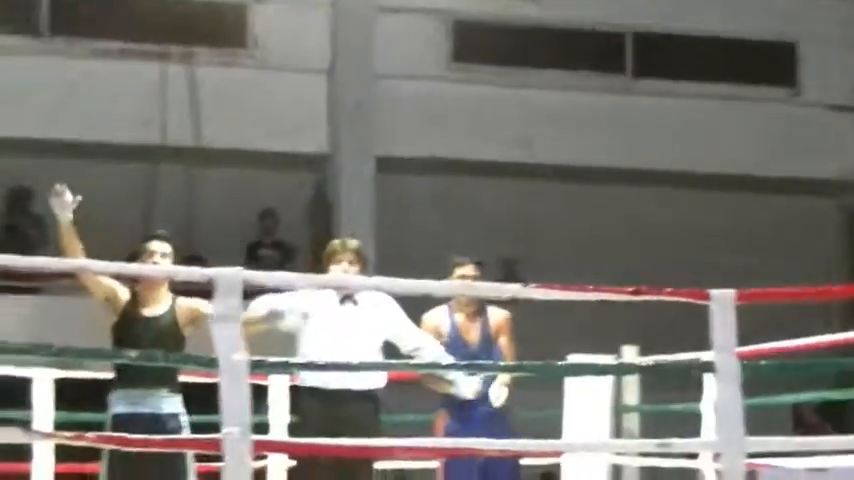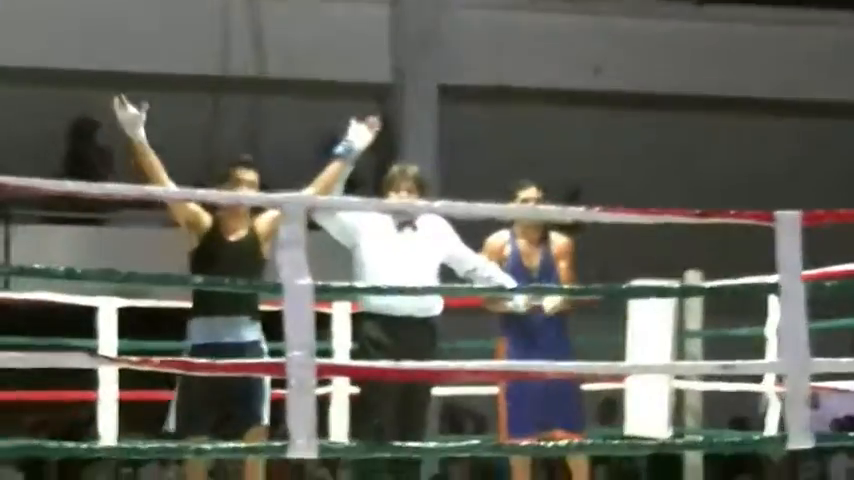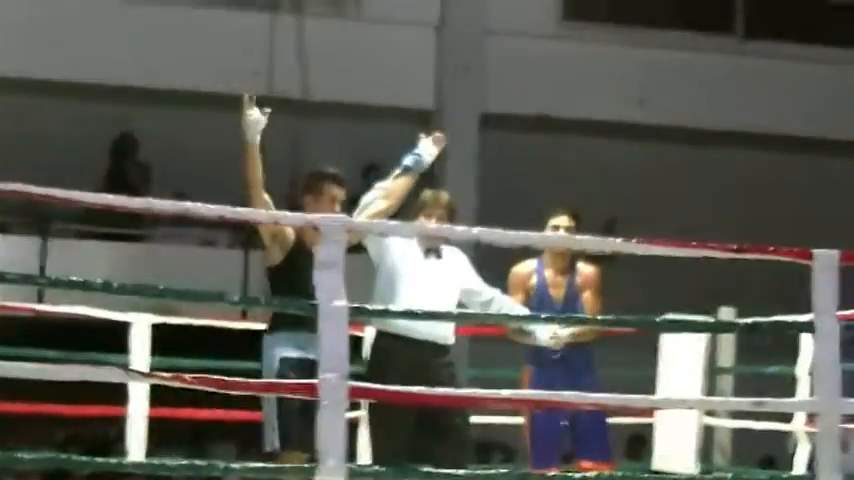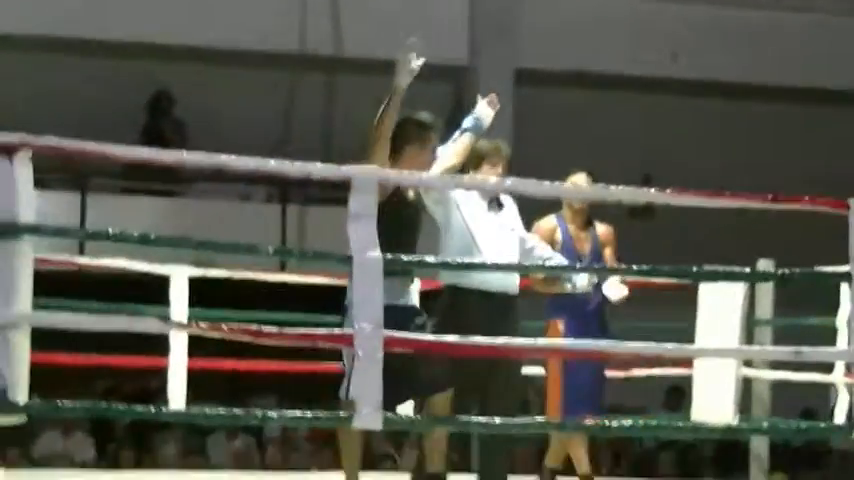
dt=0.5s
person 1, frame 1
left shoulder: (185, 308)
right shoulder: (120, 299)
right elbow: (80, 266)
right wrist: (65, 221)
left hip: (168, 411)
right hip: (124, 411)
person 1, frame 2
left shoulder: (263, 229)
right shoulder: (201, 224)
left elbow: (313, 194)
right elbow: (164, 185)
left wrist: (348, 153)
right wrist: (137, 136)
left hip: (247, 339)
right hip: (204, 340)
left knee: (256, 433)
right knee: (194, 437)
person 1, frame 3
right shoulder: (283, 239)
right elbow: (259, 195)
right wrist: (253, 140)
right hip: (288, 351)
left knee: (306, 452)
right knee: (293, 453)
person 1, frame 4
left shoulder: (416, 189)
right shoulder: (380, 182)
right elbow: (381, 138)
right wrist: (400, 87)
left hip: (406, 302)
right hip: (376, 299)
right knee: (358, 399)
person 2, frame 1
left shoulder: (380, 305)
right shoulder: (305, 301)
left elbow: (417, 343)
right elbow: (254, 316)
left wrist: (456, 376)
right wrist: (276, 314)
left hip: (363, 407)
right hip: (315, 403)
person 2, frame 2
left shoulder: (437, 229)
right shoulder: (365, 222)
left elbow: (473, 264)
right elbow: (323, 207)
left wrist: (515, 292)
left hip: (422, 333)
right hip: (378, 329)
left knee: (413, 422)
right knee: (375, 418)
person 2, frame 3
left shoulder: (456, 260)
right shoulder: (392, 243)
left elbow: (487, 297)
right elbow: (369, 210)
right wrist: (413, 164)
left hip: (437, 358)
right hip: (393, 352)
left knee: (454, 437)
right knee: (392, 446)
person 2, frame 4
left shoulder: (508, 206)
right shoulder: (456, 198)
left elbow: (531, 247)
right elbow: (436, 172)
left wrist: (575, 276)
right wrist: (473, 126)
left hip: (502, 310)
right hip: (463, 304)
left knee: (503, 402)
right knee: (446, 400)
person 3, frame 1
left shoulder: (499, 318)
right shoulder: (435, 320)
left elbow: (509, 364)
left wrist: (501, 383)
left hip: (493, 413)
right hip: (455, 414)
person 3, frame 2
left shoulder: (560, 244)
right shoulder: (497, 243)
left elbow: (569, 293)
left wrist: (557, 300)
left hip: (554, 339)
right hip: (517, 341)
left knee: (569, 420)
right knee: (519, 424)
person 3, frame 3
left shoulder: (588, 274)
right shoulder: (524, 273)
left elbow: (594, 325)
right elbow: (512, 325)
left wrist: (570, 334)
left hip: (579, 370)
right hip: (541, 370)
left knee: (595, 453)
right knee: (544, 457)
person 3, frame 4
left shoulder: (604, 231)
right shoulder: (548, 228)
left elbow: (612, 273)
right elbow: (537, 280)
left wrist: (616, 286)
left hip: (595, 322)
right hip: (565, 321)
left knee: (583, 404)
right knee: (570, 405)
